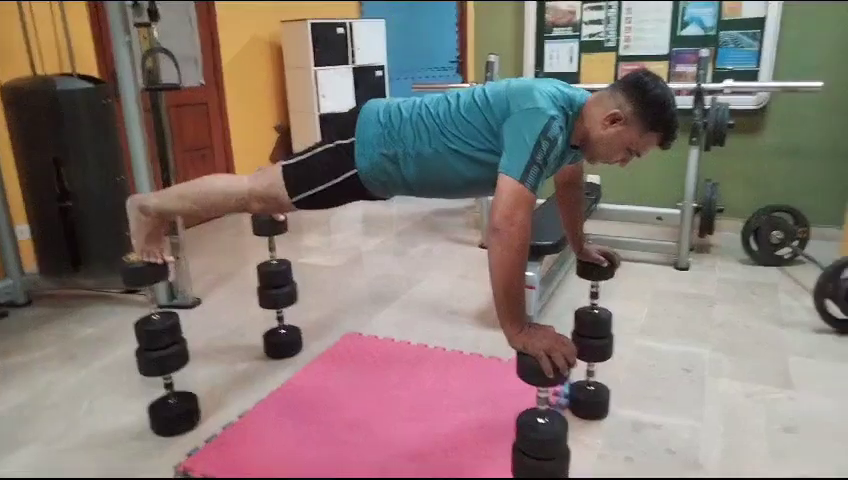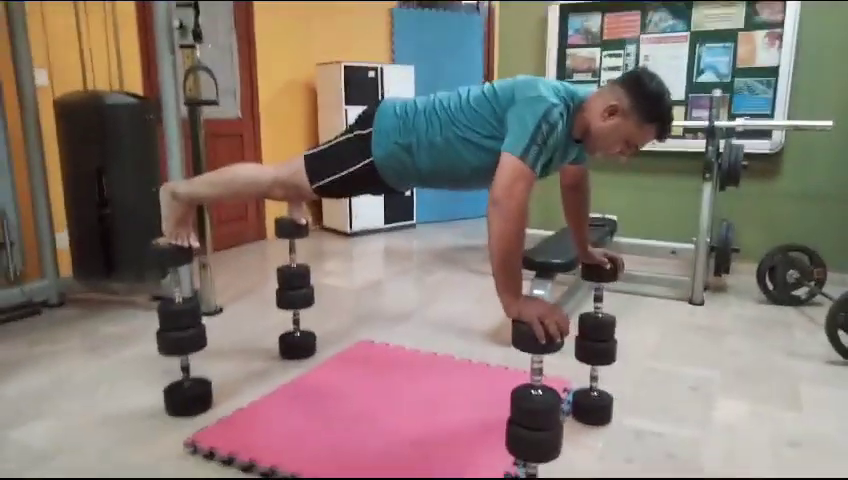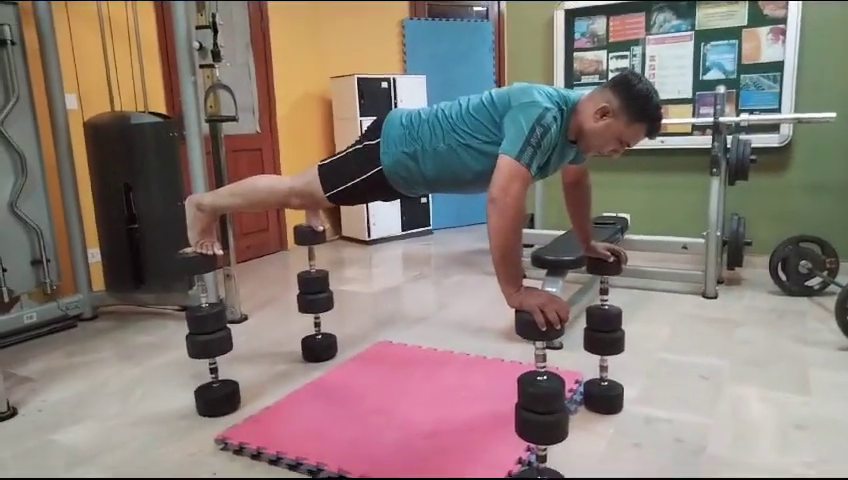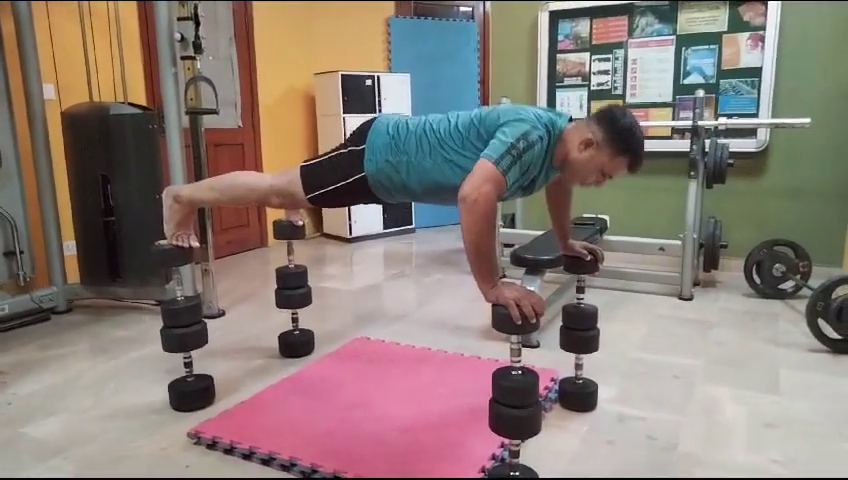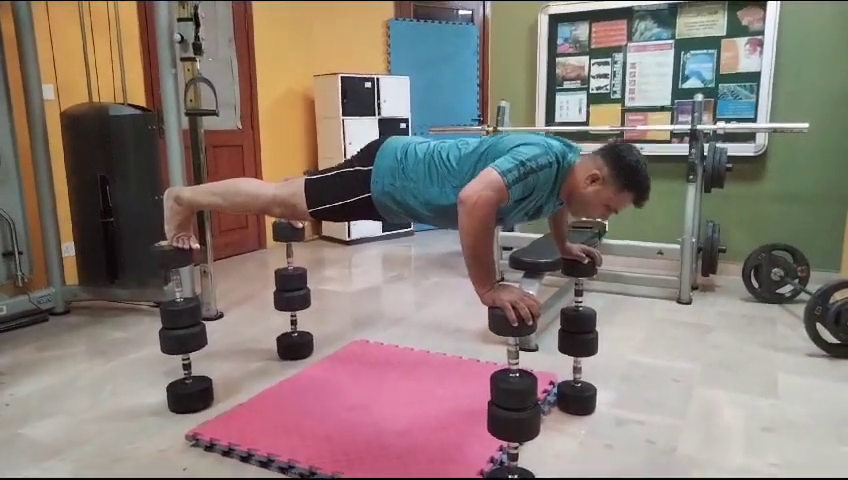
dt=1s
person 1, frame 1
left shoulder: (576, 113)
right shoulder: (544, 119)
left elbow: (568, 181)
right elbow: (508, 224)
left wrist: (580, 246)
right wrist: (516, 328)
left hip: (389, 144)
right hip: (372, 148)
right knee: (259, 192)
right ankle: (150, 205)
person 1, frame 2
left shoulder: (580, 118)
right shoulder: (547, 110)
left elbow: (573, 181)
right elbow: (506, 200)
left wrist: (584, 250)
right wrist: (513, 299)
left hip: (402, 151)
right hip: (388, 141)
right knee: (282, 179)
right ankle: (181, 193)
person 1, frame 3
left shoulder: (576, 122)
right shoulder: (541, 114)
left elbow: (575, 180)
right elbow: (502, 198)
left wrist: (588, 244)
right wrist: (515, 291)
left hip: (413, 160)
right hip: (397, 151)
right knee: (298, 190)
right ankle: (205, 205)
person 1, frame 4
left shoulder: (563, 138)
right shoulder: (533, 136)
left elbow: (554, 182)
right elbow: (474, 196)
left wrist: (566, 242)
right wrist: (491, 286)
left hip: (394, 162)
right hip: (380, 155)
right knee: (278, 187)
right ankle: (182, 196)
person 1, frame 5
left shoulder: (569, 164)
right shoulder: (541, 160)
right elbow: (473, 202)
left wrist: (563, 247)
right wrist: (490, 289)
left hip: (403, 175)
right hip: (385, 176)
right knee: (280, 198)
right ankle: (182, 198)
